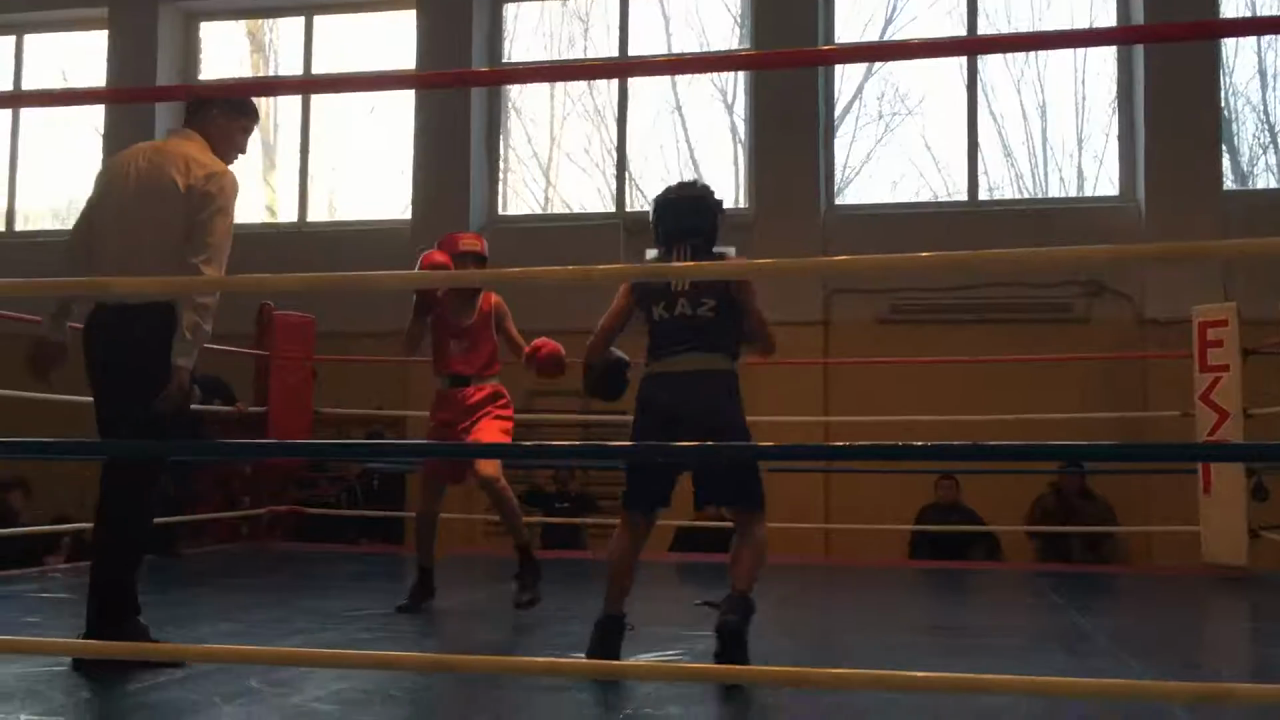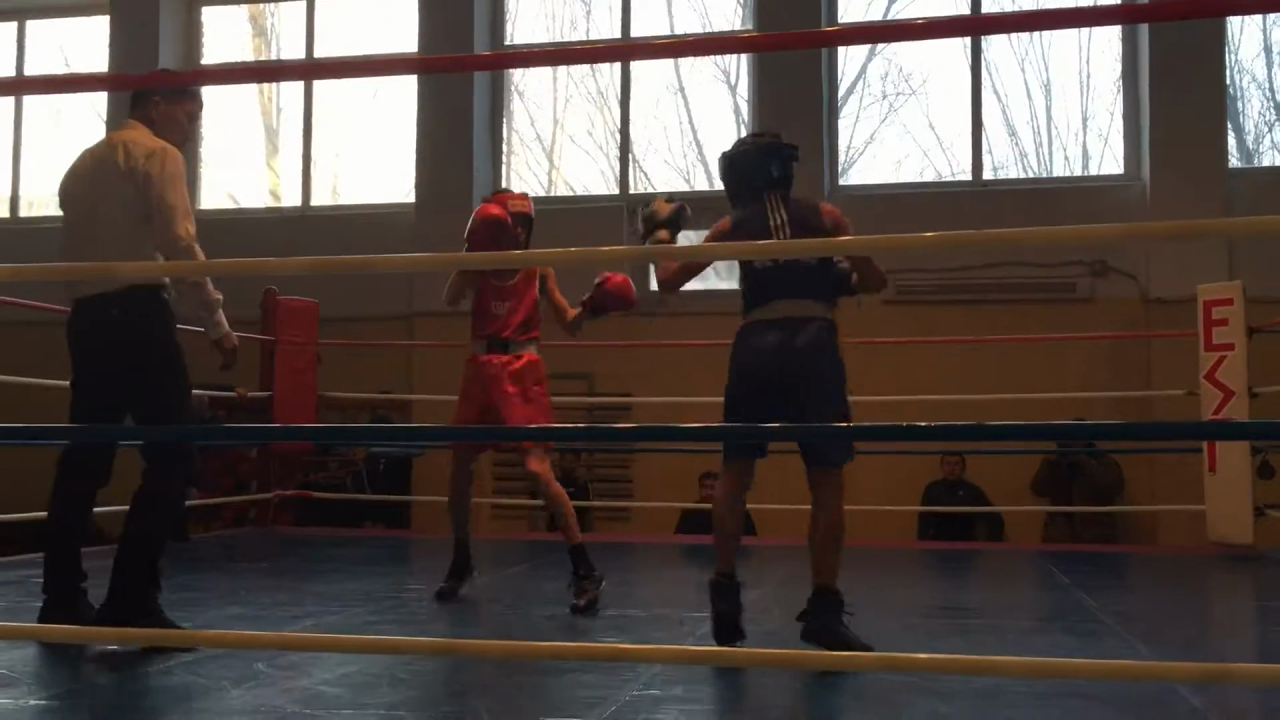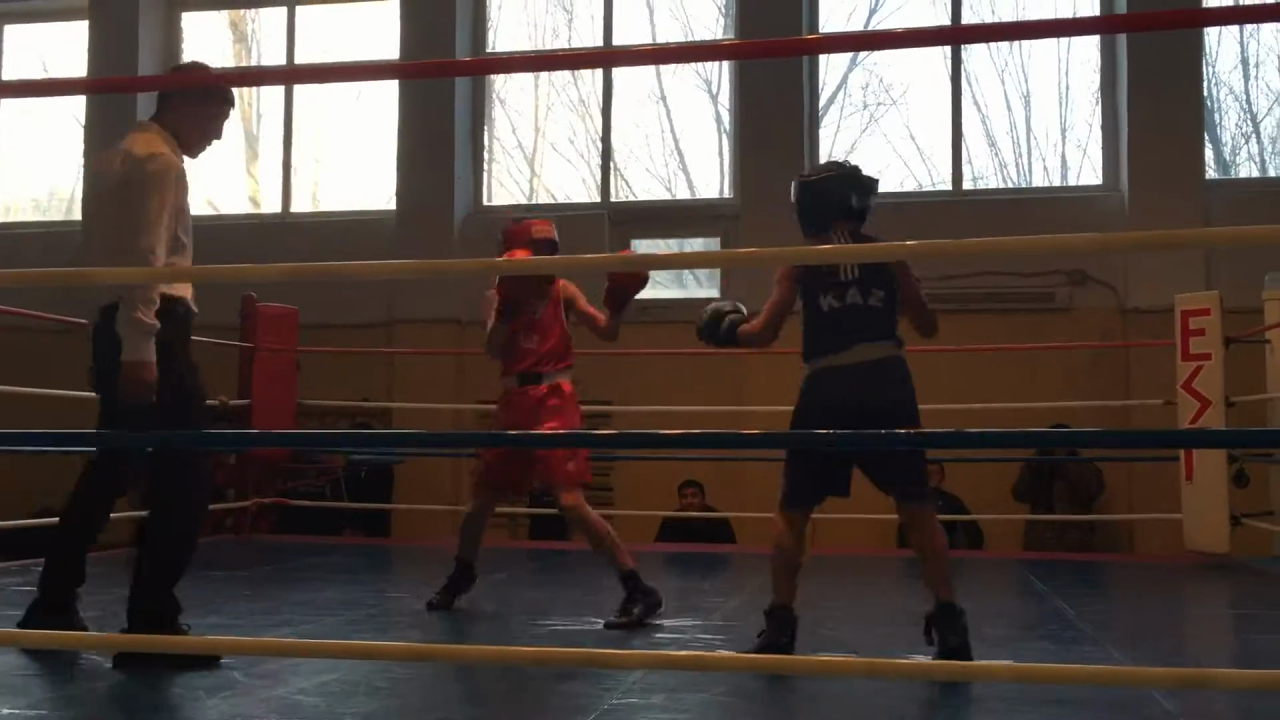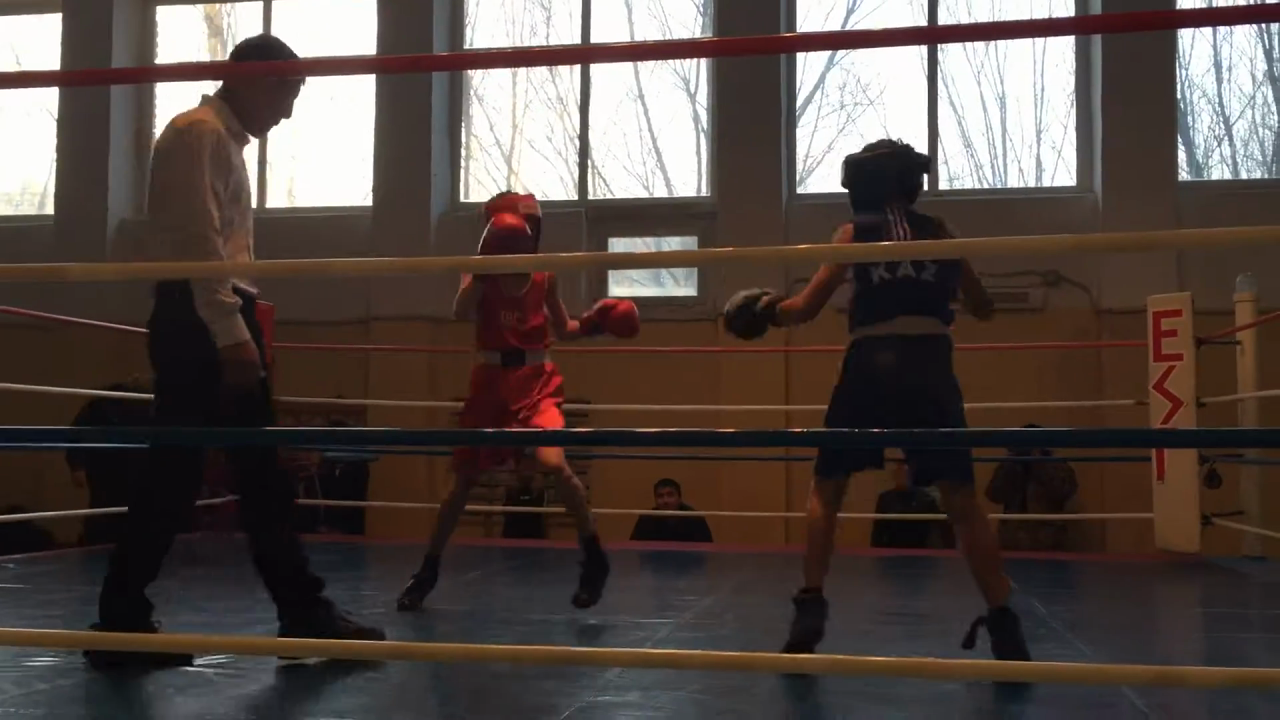
dt=0.5s
person 1, frame 1
left shoulder: (123, 162)
right shoulder: (213, 176)
left elbow: (77, 252)
right elbow: (202, 276)
left wrist: (55, 329)
right wrist: (184, 359)
left hip: (106, 327)
right hip: (154, 331)
left knee: (124, 471)
right knee: (137, 476)
left ankle: (113, 616)
right ankle: (110, 628)
person 1, frame 2
left shoulder: (83, 164)
right shoulder: (157, 155)
left elbow: (74, 254)
right elbow: (179, 245)
right wrist: (216, 321)
left hip: (88, 318)
right hip: (135, 314)
left knee: (85, 457)
right knee: (172, 456)
left ankle: (63, 599)
right ankle: (131, 602)
person 1, frame 3
left shoulder: (123, 158)
right shoulder: (159, 160)
right elbow: (143, 260)
right wrist: (140, 347)
left hip: (119, 331)
right hip: (151, 332)
left knee: (112, 470)
right knee: (184, 475)
left ankle: (53, 605)
right ankle: (151, 626)
person 1, frame 4
left shoulder: (226, 139)
right shoulder: (197, 134)
right elbow: (196, 242)
right wrist: (227, 332)
left hip: (226, 324)
right hip: (197, 324)
left knee: (263, 471)
right knee: (176, 472)
left ankle: (306, 612)
right ankle: (121, 624)
person 2, frame 1
left shoulder: (642, 278)
right shoulder: (732, 272)
left elbow: (597, 349)
right elbow: (765, 345)
left wrist: (596, 370)
left hip: (659, 398)
right hip: (715, 397)
left knee: (634, 523)
right knee: (750, 521)
left ankle: (608, 631)
right ankle: (736, 606)
person 2, frame 2
left shoulder: (733, 225)
right shoulder: (823, 215)
left elbow: (670, 281)
right elbow: (874, 280)
left wrist: (660, 238)
left hip: (756, 350)
right hip: (813, 347)
left knee: (735, 475)
right knee: (826, 481)
left ankle: (725, 591)
right ankle: (824, 609)
person 2, frame 3
left shoulder: (800, 259)
right shoulder: (887, 253)
left elbow: (763, 333)
right elbow: (928, 327)
left wrist: (728, 328)
left hip: (828, 390)
right hip: (888, 385)
left knee: (793, 514)
right knee: (917, 509)
left ankle: (779, 625)
right ankle: (947, 619)
person 2, frame 4
left shoulder: (854, 234)
right shoulder: (942, 233)
left elbow: (807, 308)
right elbow: (982, 308)
left wrist: (762, 311)
left hip: (870, 367)
right hip: (930, 368)
left knee: (826, 490)
right knee: (962, 502)
left ankle: (811, 608)
right ankle: (1002, 625)
person 3, frame 1
left shoulder: (493, 305)
right shoulder: (437, 303)
left elbow: (521, 350)
right elbow: (410, 349)
left wrist: (540, 354)
right wrist: (421, 303)
left hip: (489, 401)
right hip: (447, 404)
left knee: (489, 475)
right knee: (428, 500)
left ankle: (527, 562)
right ankle: (424, 582)
person 3, frame 2
left shoulder: (537, 270)
right shoulder: (477, 268)
left elbow: (568, 322)
right elbow: (453, 299)
left wrist: (595, 305)
right wrist: (474, 254)
left hip: (523, 373)
right hip: (481, 372)
left knee: (538, 472)
right knee: (460, 470)
left ankle: (584, 569)
right ankle: (460, 562)
person 3, frame 3
left shoulder: (563, 291)
right shoulder: (501, 294)
left elbow: (607, 332)
right elbow: (494, 351)
left wrist: (618, 302)
right wrist: (506, 307)
left hip: (555, 403)
right hip: (514, 405)
left knee: (571, 503)
right knee: (481, 503)
left ankle: (638, 591)
right ankle: (462, 575)
person 3, frame 4
left shoulder: (545, 275)
right shoulder: (479, 269)
left elbow: (564, 331)
right elbow: (463, 312)
left wrist: (593, 322)
left hip: (537, 381)
right hip: (492, 381)
left knee: (552, 463)
right knee: (464, 483)
left ankle: (593, 554)
right ankle: (426, 573)
